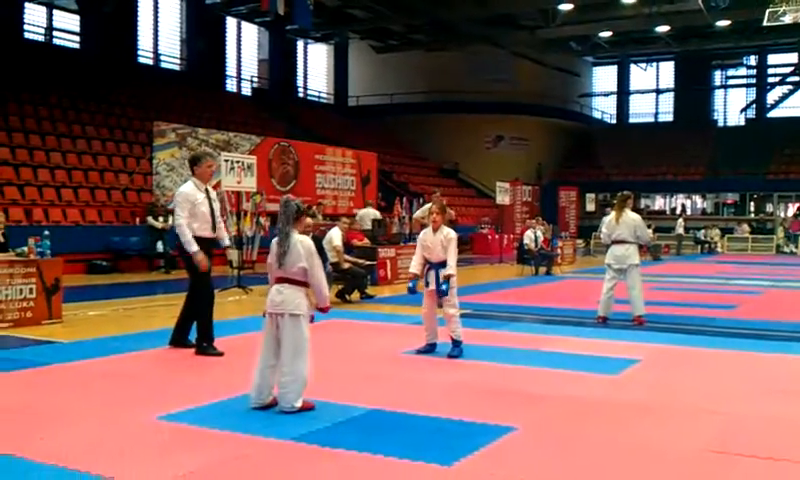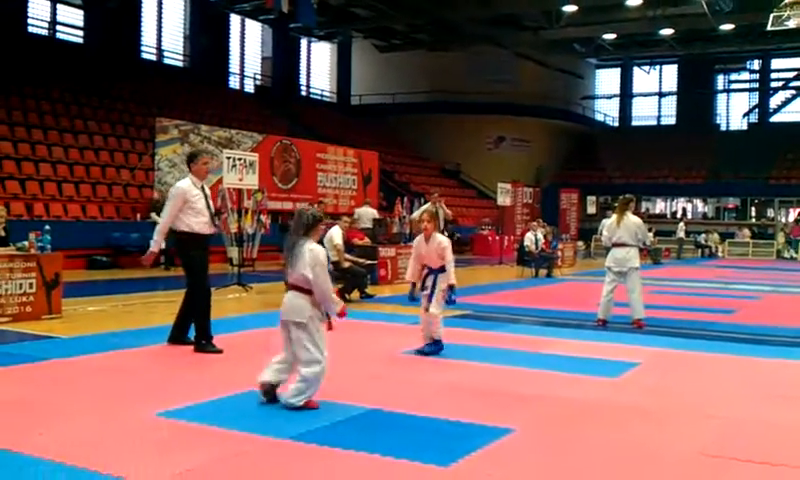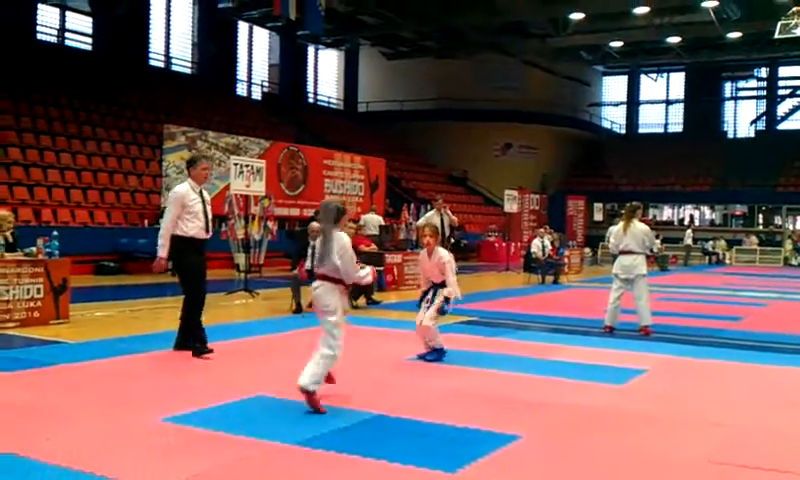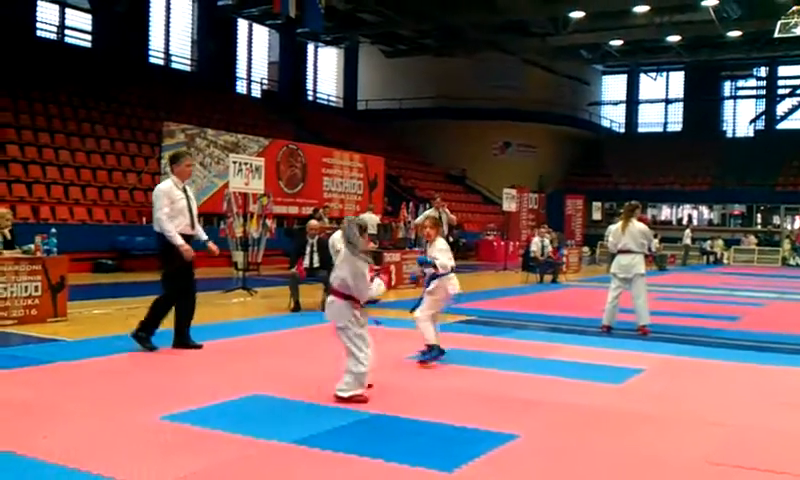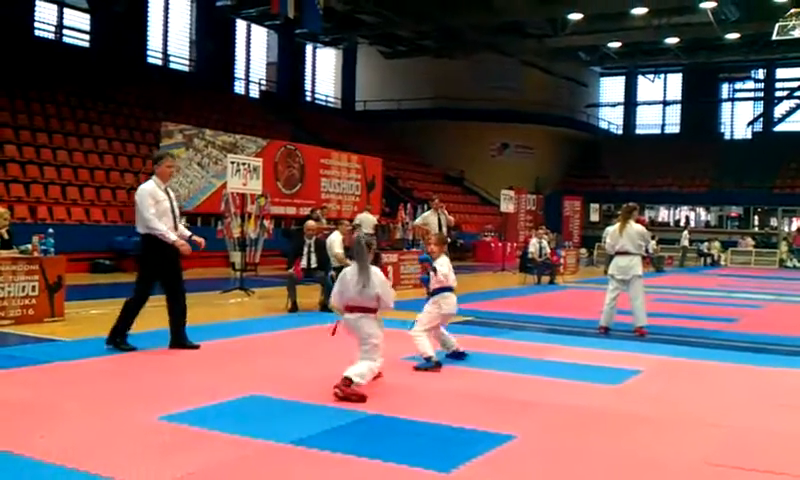
dt=0.2s
person 1, frame 1
left shoulder: (209, 192)
right shoulder: (185, 192)
left elbow: (217, 222)
right elbow: (181, 225)
left wrist: (227, 244)
right wrist: (195, 252)
left hip: (205, 246)
right hip: (192, 247)
left knee: (197, 293)
right knee: (205, 293)
left ankle: (179, 337)
right ankle: (204, 343)
person 1, frame 2
left shoulder: (204, 189)
right shoulder: (182, 188)
right elbow: (166, 219)
right wrist: (154, 248)
left hip: (202, 243)
right hip: (189, 243)
left knee: (196, 290)
right knee: (202, 290)
left ankle: (178, 334)
right ankle: (203, 340)
person 1, frame 3
left shoulder: (203, 194)
right shoulder: (179, 192)
right elbow: (168, 225)
right wrist: (162, 255)
left hip: (198, 246)
right hip: (183, 247)
left knee: (198, 294)
right knee: (193, 294)
left ankle: (185, 339)
right ankle: (198, 340)
person 1, frame 4
left shoulder: (187, 190)
right shoulder: (164, 189)
right elbow: (163, 220)
left wrist: (206, 241)
right wrist: (180, 244)
left hip: (186, 245)
right hip: (171, 245)
left knee: (187, 292)
right knee: (172, 292)
left ankle: (182, 337)
right ankle: (143, 332)
person 1, frame 5
left shoulder: (168, 192)
right shoulder: (147, 190)
right elbow: (151, 221)
left wrist: (190, 236)
right wrist: (175, 240)
left hip: (167, 247)
right hip: (153, 246)
left knee: (177, 292)
right knee: (142, 294)
left ankle: (178, 338)
right ankle: (117, 336)
person 2, frame 1
left shoulder: (277, 241)
right shoulder: (304, 242)
right elbow: (316, 276)
right wrist: (324, 301)
left hip: (275, 296)
right hip: (296, 299)
left knee: (269, 350)
right knee: (296, 353)
left ankle: (261, 397)
right ankle: (290, 401)
person 2, frame 2
left shoulder: (295, 246)
right shoulder: (316, 251)
right elbow: (322, 288)
left wrist: (329, 304)
right wrist: (337, 307)
left hip: (291, 302)
right hip: (306, 306)
left knee: (292, 351)
right knee: (315, 357)
left ankle: (269, 383)
right ankle: (297, 398)
person 2, frame 3
left shoulder: (323, 238)
right shoulder: (342, 239)
right elbow: (351, 274)
left wrist: (359, 270)
right wrist: (369, 272)
left hip: (321, 288)
right hip: (332, 293)
left knee: (330, 337)
right knee: (331, 344)
left ankle: (323, 369)
right ankle: (310, 385)
person 2, frame 4
left shoulder: (344, 253)
right shoulder: (359, 259)
right elbow: (364, 293)
left wrist: (369, 280)
right wrist: (380, 283)
left hip: (335, 303)
right hip: (346, 309)
left knee: (357, 349)
right knee: (361, 354)
left ankle: (357, 379)
right ankle: (347, 391)
person 2, frame 5
left shoulder: (346, 272)
right shoulder: (376, 273)
left elbow: (335, 302)
right elbow: (388, 302)
right wrist: (376, 304)
left hip: (349, 318)
right hip: (367, 320)
left knee: (369, 351)
right knee: (372, 360)
left ankle: (367, 373)
right ankle: (345, 385)
person 3, frame 1
left shoulder: (449, 234)
right shoulder: (423, 235)
left elbow: (451, 258)
right elbow: (418, 257)
left wrist: (447, 280)
right wrist: (414, 278)
left hip: (444, 274)
right hip: (429, 273)
left knee: (451, 310)
right knee: (427, 311)
left ankle: (457, 344)
right ankle: (431, 343)
person 3, frame 2
left shoulder: (442, 241)
right shoulder: (418, 242)
left elbow: (449, 265)
right elbow: (415, 264)
left wrist: (451, 288)
right wrist: (413, 285)
left hip: (442, 278)
right hip: (429, 277)
left knee: (433, 311)
right knee: (424, 311)
left ankle: (437, 342)
right ankle: (429, 342)
person 3, frame 3
left shoulder: (444, 256)
right shoulder: (423, 255)
left elbow: (450, 279)
left wrist: (446, 300)
right wrist: (423, 294)
left hip: (445, 291)
right hip: (433, 290)
left knee: (427, 322)
right knee: (420, 322)
left ankle: (437, 350)
right ankle: (432, 349)
person 3, frame 4
left shoulder: (440, 244)
right shoulder: (431, 244)
left elbow: (445, 264)
left wrist: (430, 263)
right wrist: (424, 270)
left hip: (443, 284)
right hip: (437, 283)
left knee: (421, 316)
right knee: (429, 315)
left ankle: (433, 349)
right ankle: (433, 346)
person 3, frame 5
left shoulder: (442, 261)
right shoulder: (440, 260)
left elbow: (445, 277)
left wrist: (431, 267)
right wrist: (429, 280)
left hip: (441, 301)
right hip: (445, 299)
left knee: (418, 331)
right knee: (435, 327)
left ankle: (431, 360)
right ankle: (456, 350)
person 4, frame 1
left shoulder: (611, 217)
right shoulder: (635, 218)
left elbow: (605, 237)
right elbow: (644, 237)
right wrist: (646, 242)
left hip: (614, 252)
right hip: (629, 252)
left knee: (609, 284)
right knee: (634, 285)
left ankle: (602, 314)
right ankle: (638, 315)
person 4, frame 2
left shoulder: (612, 220)
right shoulder: (636, 221)
left elbow: (605, 240)
right elbow: (644, 238)
left hip: (615, 255)
right hip: (630, 255)
left knee: (609, 287)
right knee: (634, 288)
left ankle: (602, 317)
right ankle: (637, 318)
person 4, frame 3
left shoulder: (619, 227)
right shoulder: (643, 228)
left elbow: (612, 247)
right elbow: (651, 245)
left hip: (622, 262)
right hip: (637, 262)
left knee: (616, 294)
right knee: (641, 295)
left ankle: (609, 324)
right ankle: (644, 326)
person 4, frame 4
left shoulder: (618, 227)
right shoulder: (642, 227)
left elbow: (611, 246)
right elbow: (649, 241)
left hip: (620, 261)
right hip: (636, 261)
left knee: (614, 293)
right knee: (639, 295)
left ankle: (606, 323)
right ankle: (642, 325)
person 4, frame 5
left shoulder: (616, 228)
right shoulder: (639, 229)
left elbow: (609, 247)
right elbow: (647, 242)
left hip: (618, 262)
right hip: (633, 263)
left knee: (612, 294)
right knee: (637, 296)
left ankle: (604, 324)
right ankle: (639, 326)
